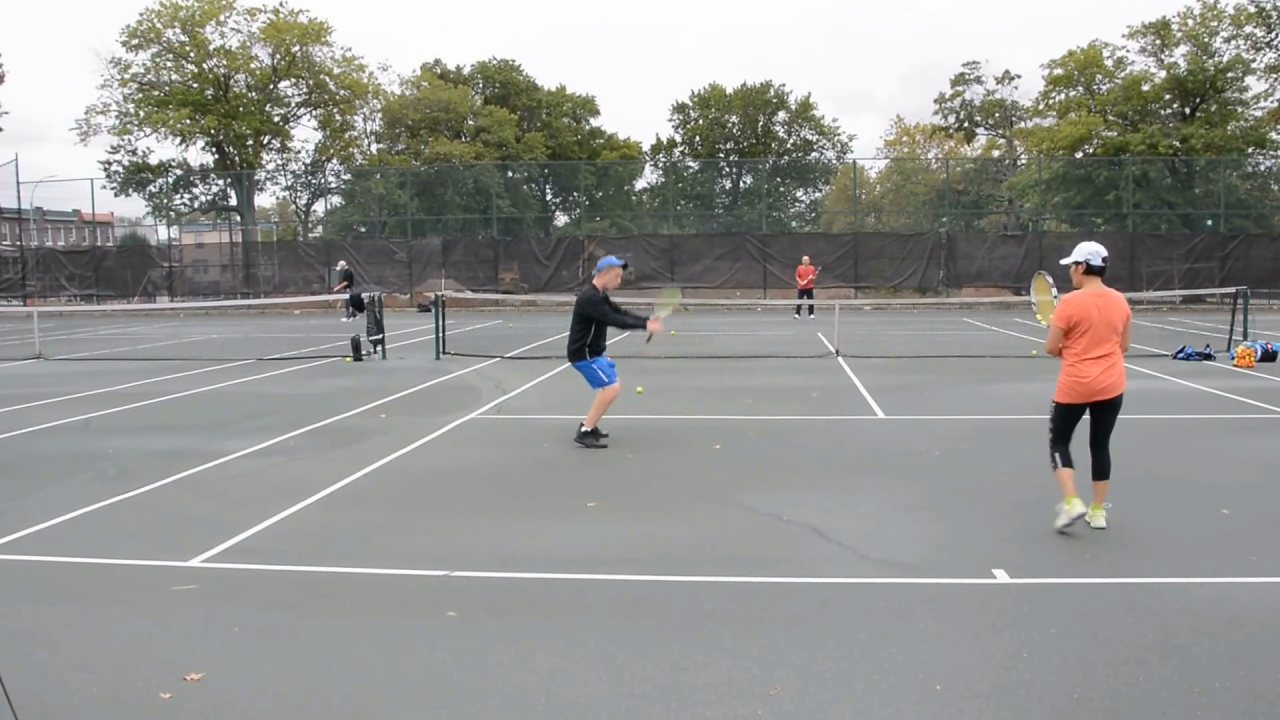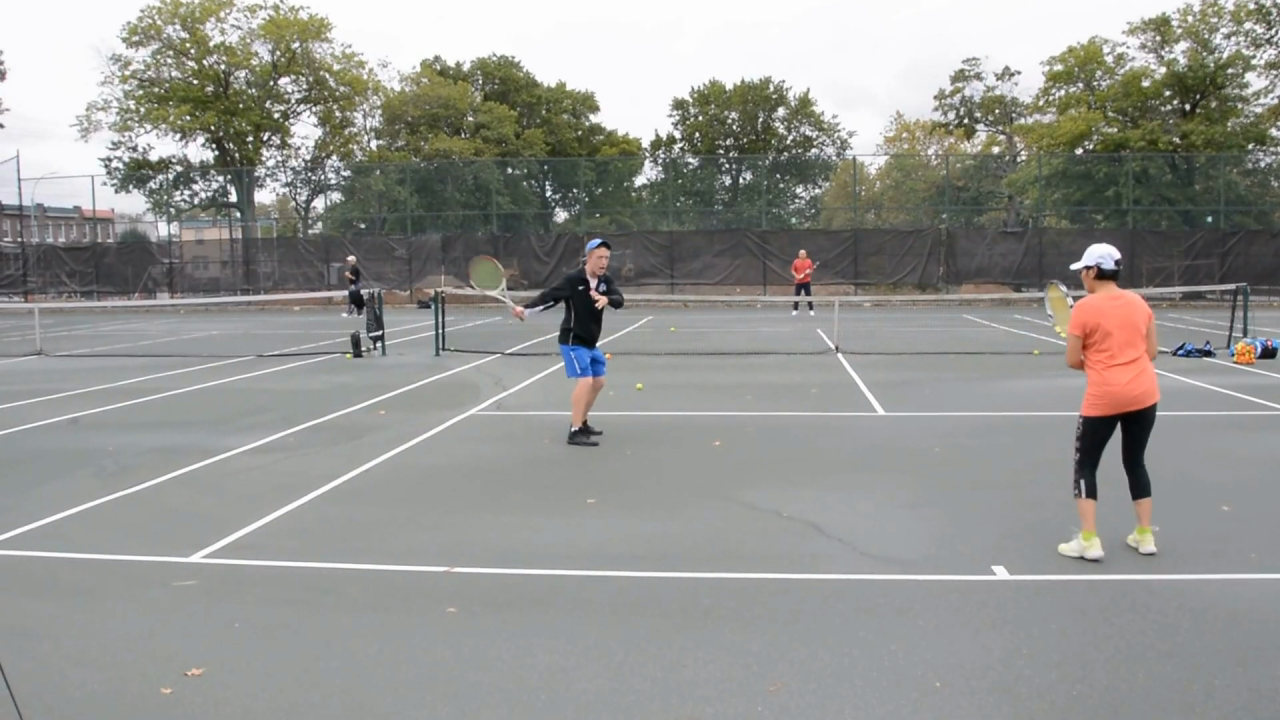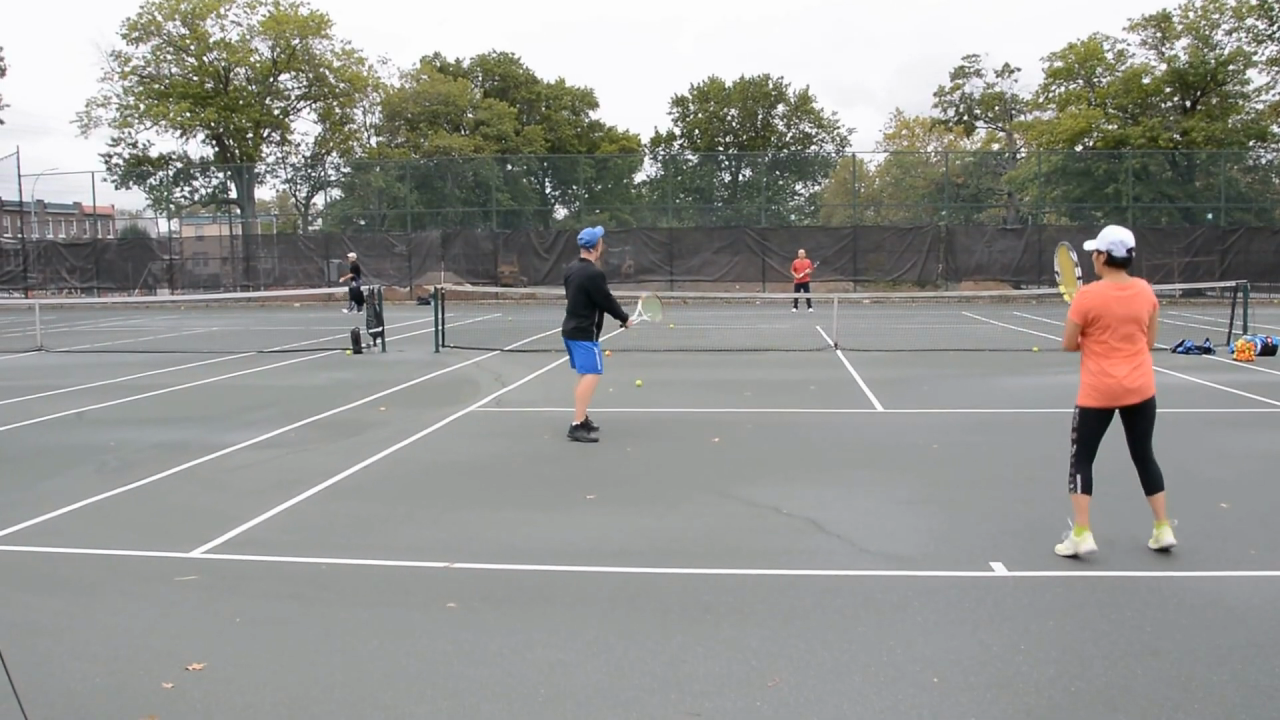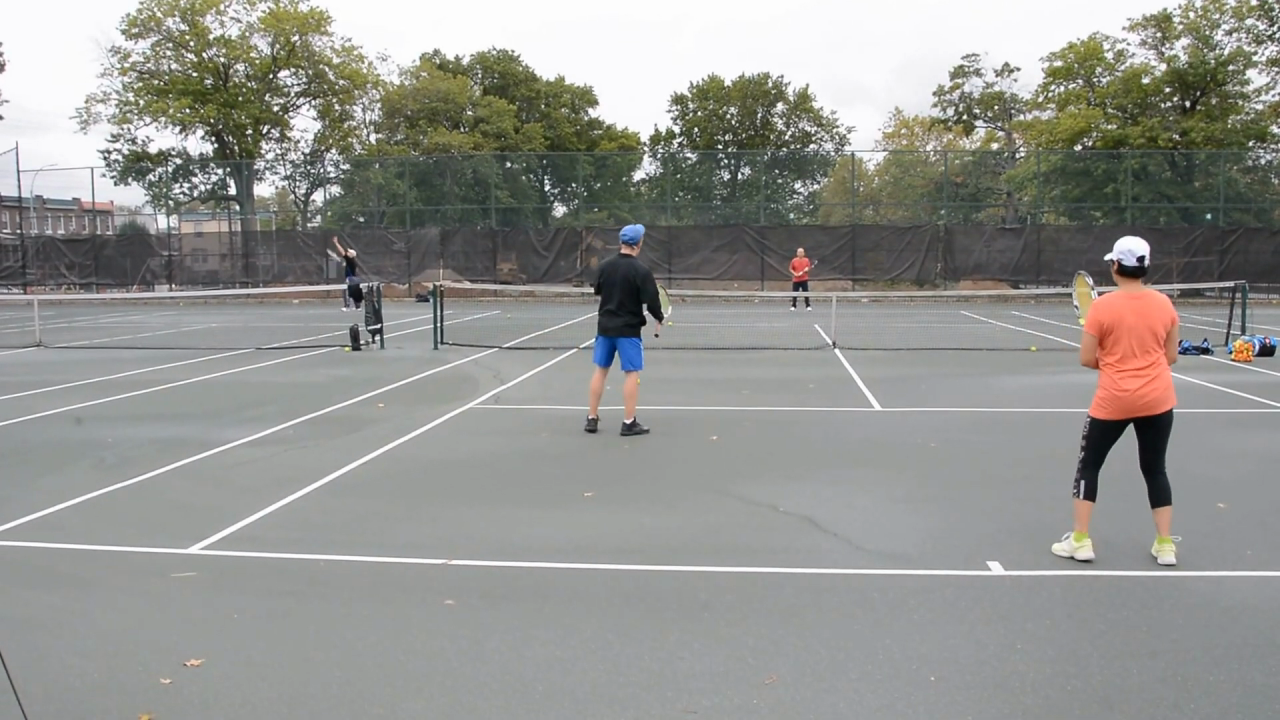
dt=1s
person 1, frame 1
left shoulder: (1070, 303)
right shoulder: (1120, 302)
left elbow: (1052, 347)
right elbow: (1124, 346)
left hip: (1074, 388)
right hip: (1112, 386)
left knee: (1059, 442)
right knee: (1100, 446)
left ankle: (1071, 502)
right ankle: (1098, 511)
person 1, frame 2
left shoulder: (1084, 308)
right shoulder: (1139, 303)
left elbow: (1072, 360)
right elbow: (1152, 352)
left hip: (1104, 399)
right hip: (1144, 394)
left knee: (1085, 465)
right knee: (1135, 462)
left ankle: (1089, 540)
right ankle: (1145, 535)
person 1, frame 3
left shoulder: (1087, 295)
right shoulder: (1145, 292)
left elbow: (1068, 344)
right elbow: (1150, 342)
left hip: (1099, 392)
right hip: (1140, 388)
left knee: (1081, 459)
right knee: (1144, 456)
left ankle: (1081, 535)
right ankle: (1163, 529)
person 1, frame 4
left shoulder: (1102, 306)
right shoulder: (1164, 305)
left elbow: (1087, 359)
right elbow: (1171, 356)
left hip: (1113, 403)
right hip: (1158, 401)
left knee: (1088, 466)
right knee: (1155, 469)
left ankle: (1080, 541)
right ankle: (1165, 544)
person 2, frame 1
left shoulder: (600, 295)
right shoulder: (589, 297)
left elbow: (619, 314)
right elbow: (615, 321)
left wrist: (648, 319)
right wrist: (645, 325)
left hip: (593, 352)
right hip: (584, 355)
left knee: (610, 387)
right knee: (611, 388)
left ankle: (589, 425)
right ankle: (585, 432)
person 2, frame 2
left shoulder: (606, 280)
right shoulder: (572, 280)
left elbow: (619, 300)
right elbow: (547, 297)
left wrist: (607, 299)
right wrist: (524, 310)
left hip: (591, 343)
right hip: (573, 342)
left knee: (598, 382)
right knee: (585, 381)
left ankle: (582, 422)
right ankle: (575, 432)
person 2, frame 3
left shoulder: (572, 269)
right shoulder: (594, 274)
right elbow: (606, 301)
right wrist: (624, 318)
left hip: (570, 330)
right hip: (584, 333)
left knee: (583, 374)
right knee: (590, 376)
left ankle: (581, 421)
right ankle: (576, 427)
person 2, frame 4
left shoulder: (606, 266)
right shoulder: (642, 271)
left elbow: (598, 290)
right elbow: (651, 300)
right wrist: (659, 318)
left hip: (605, 326)
right hip: (628, 329)
left knee: (600, 371)
right knee: (631, 374)
left ankle: (592, 419)
right ankle: (629, 423)
